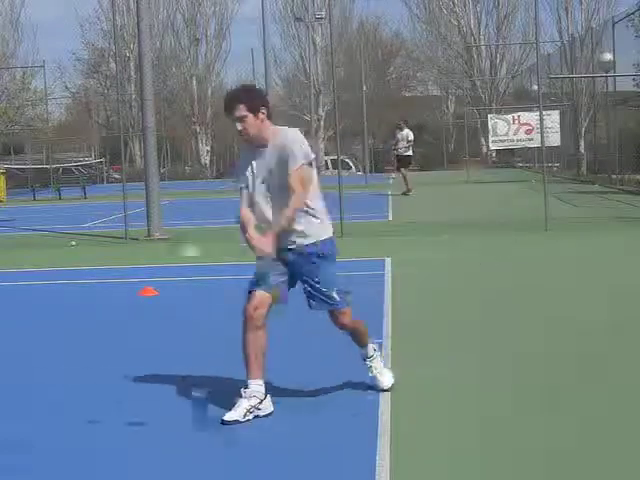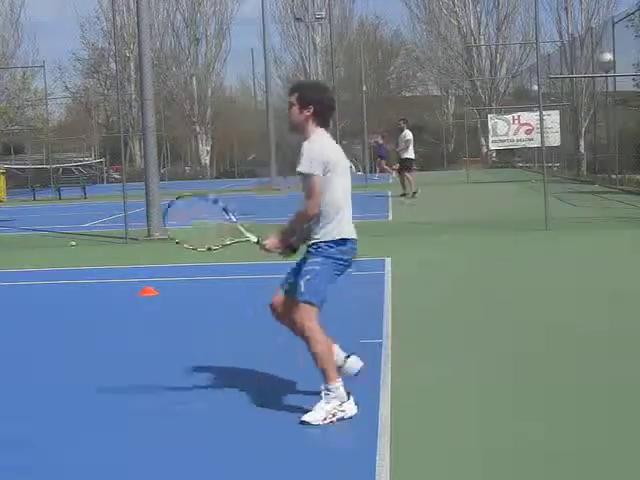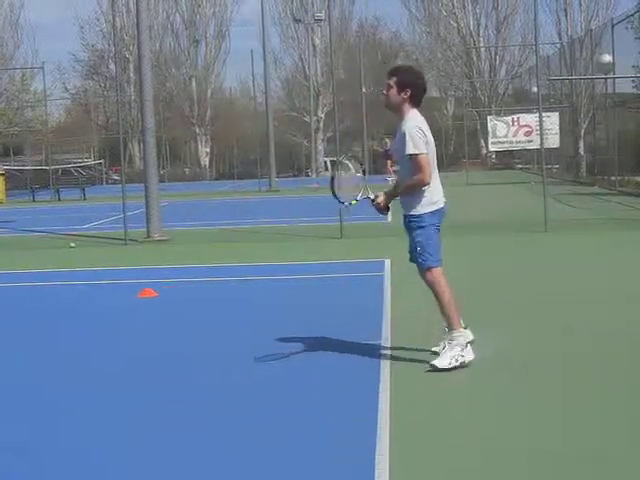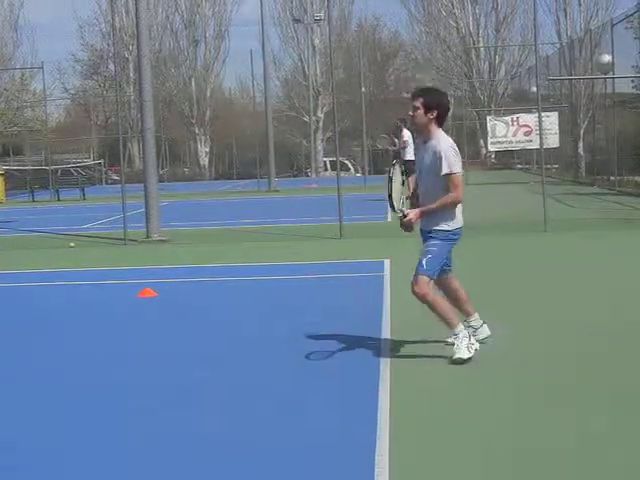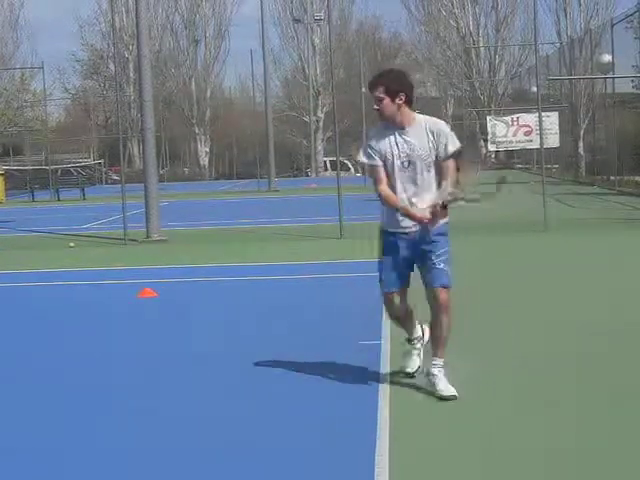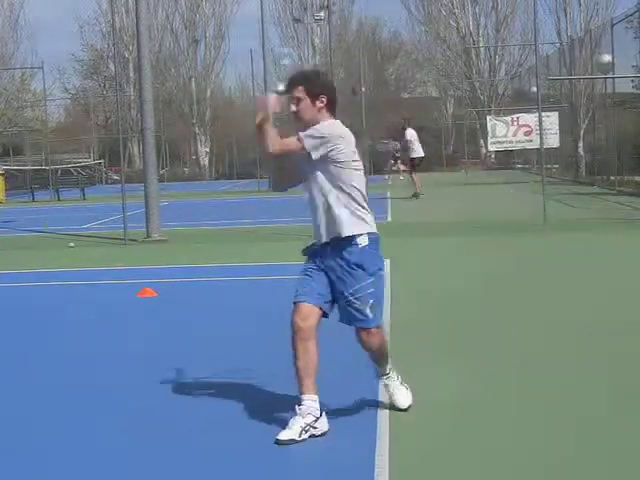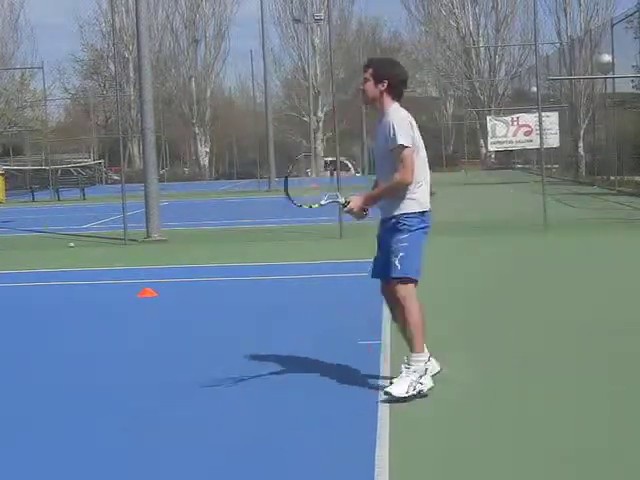
dt=0.7s
person 1, frame 1
left shoulder: (291, 142)
right shoulder: (246, 157)
left elbow: (299, 197)
right elbow: (246, 208)
left wrist: (271, 237)
right wrist: (253, 237)
left hip: (313, 246)
right hip: (276, 249)
left knee: (342, 317)
right knee: (254, 310)
left ankle: (371, 356)
right ankle: (256, 394)
person 1, frame 2
left shoulder: (313, 147)
right shoulder: (326, 146)
left elbow: (312, 208)
left wrist: (281, 238)
right wrist: (292, 239)
left hip: (332, 245)
right hip: (326, 244)
left knee: (304, 317)
right knee: (280, 305)
left ankle: (337, 397)
right ankle: (338, 358)
person 1, frame 3
left shoulder: (411, 127)
right shoulder: (411, 124)
left elbow: (424, 176)
left wrist: (389, 195)
right wrist: (391, 193)
left hip: (423, 212)
right hip: (420, 211)
left knee: (432, 275)
right knee: (429, 274)
left ankle: (459, 343)
right ankle: (458, 330)
person 1, frame 4
left shoulder: (444, 148)
right shoulder: (420, 142)
left elbow: (456, 195)
left wrist: (420, 212)
right wrist: (412, 210)
left hip: (443, 228)
right hip: (432, 226)
left knee: (421, 287)
right knee: (443, 279)
left ankle: (463, 335)
right ankle: (476, 324)
person 1, frame 5
left shoulder: (436, 129)
right shoulder: (375, 139)
left elbow: (449, 177)
right elbow: (383, 190)
left wrist: (438, 206)
right wrist: (415, 215)
left hip: (432, 231)
right hip: (395, 231)
left knee: (440, 298)
right knee: (393, 300)
left ankle: (435, 369)
right ankle: (417, 334)
person 1, frame 6
left shoulder: (329, 132)
right shoulder: (312, 144)
left elbow: (274, 149)
right elbow: (292, 176)
left wrist: (266, 120)
right wrist: (263, 122)
left hip: (356, 246)
right hip: (322, 249)
left knee: (368, 335)
right knee: (301, 323)
left ankle: (388, 375)
right ankle: (310, 412)
person 1, frame 7
left shoulder: (396, 119)
right shoulder: (387, 120)
left elbow: (406, 176)
left wrist: (366, 200)
right wrist: (366, 199)
left hip: (407, 216)
right hip: (395, 217)
left knee: (403, 288)
right knee: (391, 291)
left ankle: (421, 367)
right ankle: (421, 361)
